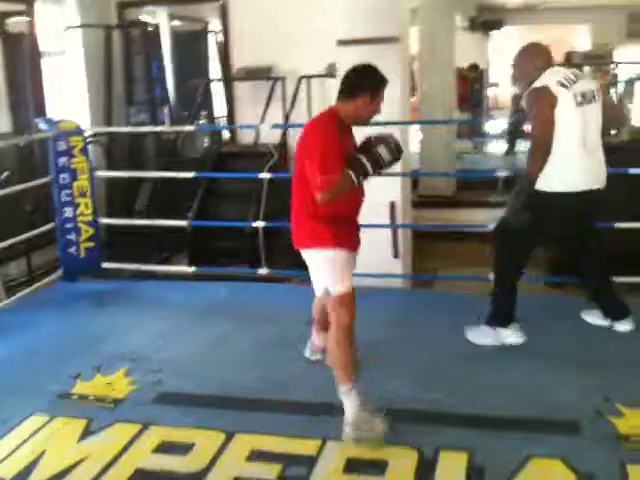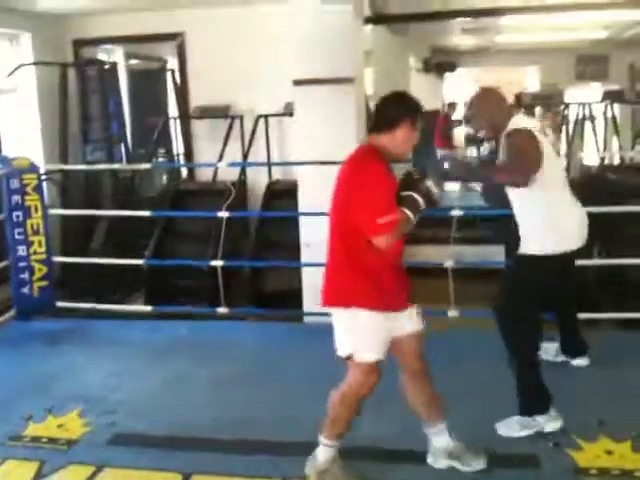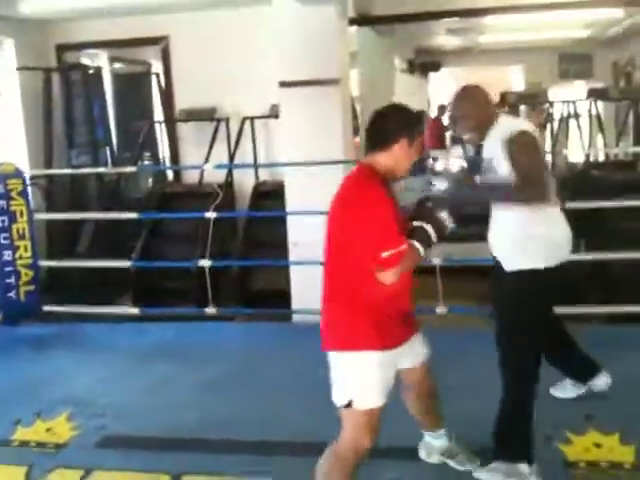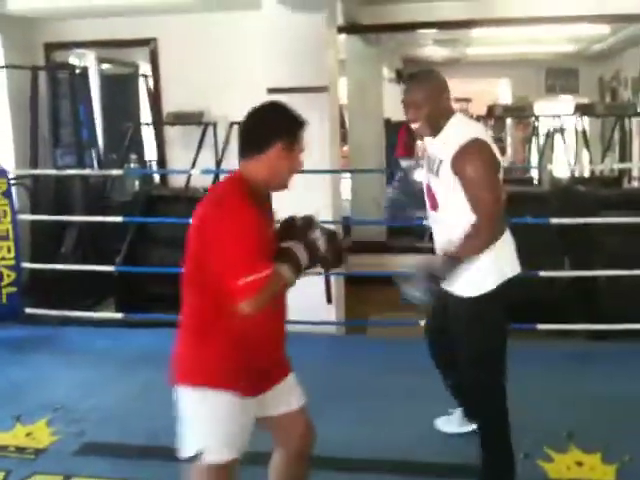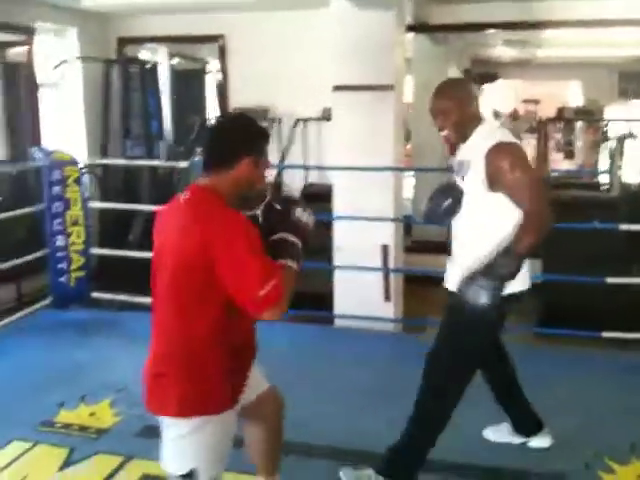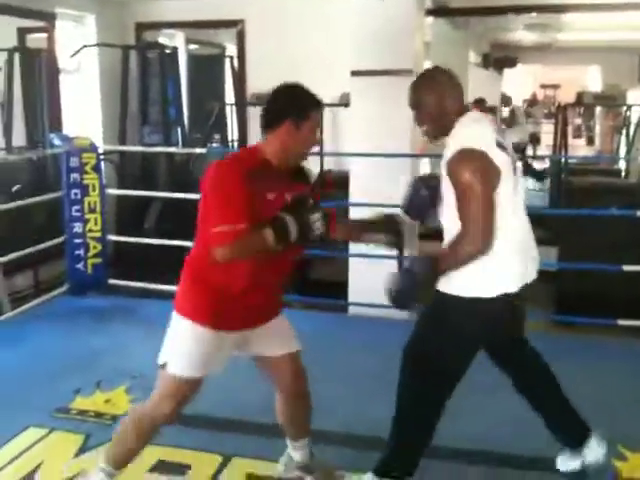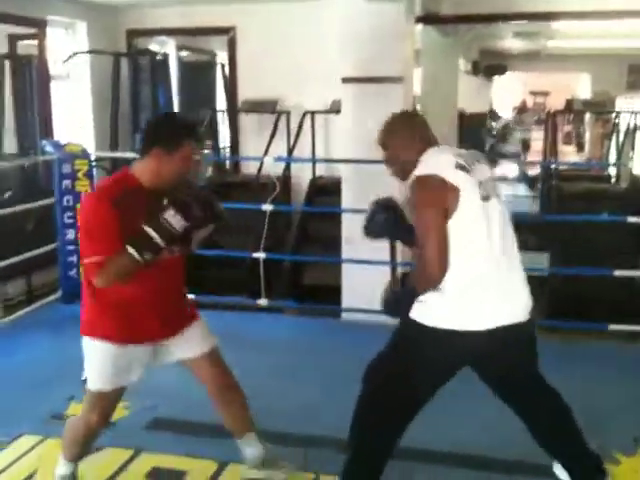
dt=0.5s
person 1, frame 1
left shoulder: (342, 127)
right shoulder: (322, 131)
right elbow: (324, 192)
left wrist: (367, 157)
right wrist: (364, 166)
left hip: (341, 228)
right hip: (320, 233)
left knee: (330, 296)
right knee: (343, 314)
left ankle: (317, 344)
right ankle: (354, 412)
person 1, frame 2
left shoulder: (376, 165)
right shoulder: (364, 169)
right elbow: (384, 236)
left wrist: (408, 193)
right wrist: (415, 200)
left hip: (387, 287)
right hip: (358, 293)
left knee: (414, 361)
right knee: (362, 379)
left ankle: (442, 445)
person 1, frame 3
left shoulder: (372, 185)
right shoulder: (365, 195)
right elbow: (390, 271)
left wrist: (418, 221)
right wrist: (425, 233)
left hip: (391, 320)
right hip: (358, 332)
left knee: (420, 382)
right knee: (358, 439)
left ankle: (436, 443)
person 1, frame 4
left shoulder: (249, 200)
right shoulder: (229, 208)
right elbow: (252, 299)
left wrist: (290, 244)
right wrist: (296, 254)
left hip: (261, 361)
right hip: (215, 371)
left knee: (298, 437)
person 1, frame 5
left shoulder: (177, 209)
right shoulder: (225, 222)
right elbow: (272, 305)
left wrist: (263, 239)
right wrist: (287, 244)
left hip: (222, 362)
right hip: (195, 383)
left knee: (270, 409)
person 1, frame 6
left shoulder: (296, 176)
right shoulder: (229, 173)
left elbow: (321, 227)
right elbow: (226, 250)
right wrist: (287, 229)
left hip: (262, 310)
right hip: (208, 309)
left knee: (293, 382)
right knee: (167, 403)
person 1, frame 7
left shoulder: (172, 193)
right shoulder: (102, 201)
right elbow: (103, 277)
left wrist: (198, 225)
right wrist: (156, 235)
left hip: (174, 316)
right hip: (115, 325)
left knee: (222, 383)
right knee: (96, 414)
person 2, frame 1
left shoulder: (539, 92)
right shoulder: (587, 81)
left elbow: (541, 146)
right elbow: (616, 117)
left wrist: (523, 190)
left hip: (557, 188)
right hip: (591, 181)
left knee: (508, 241)
right knee: (585, 243)
left ankle: (501, 324)
right ankle: (616, 313)
person 2, frame 2
left shoulder: (518, 134)
right shoulder: (522, 129)
left elbow: (520, 177)
left wrist: (468, 170)
left hip: (549, 241)
right hip: (566, 230)
left knee: (512, 314)
right knee: (557, 292)
left ankle: (537, 411)
right ankle: (573, 349)
person 2, frame 3
left shoulder: (516, 137)
right shoulder: (491, 141)
left elbow: (536, 191)
left wrist: (491, 192)
left hip: (536, 255)
right hip: (515, 254)
left knee: (516, 344)
right knee: (534, 324)
right ankle: (588, 373)
person 2, frame 4
left shoulder: (469, 147)
right shoulder: (438, 142)
left elbow: (491, 223)
left wrist: (443, 265)
left hip: (482, 280)
right hip: (457, 274)
left knee: (481, 372)
right knee: (440, 341)
right ankle: (472, 412)
person 2, frame 5
left shoulder: (499, 151)
right shoulder: (467, 148)
left elbow: (538, 214)
left wrist: (504, 264)
right wrist: (448, 204)
left hip: (482, 282)
right hip: (470, 277)
left knee: (445, 369)
right knee: (484, 351)
right ankle: (528, 427)
person 2, frame 6
left shoulder: (465, 155)
right shoulder: (482, 130)
left elbow: (475, 240)
right wrist: (437, 199)
left hip: (479, 285)
right hip: (511, 274)
left knee: (423, 366)
right knee: (512, 351)
right ankle: (580, 441)
person 2, frame 7
left shoulder: (426, 181)
right shoulder: (474, 167)
left elbow: (433, 269)
left wrist: (403, 290)
right wrist: (401, 229)
left hip: (451, 318)
right hip: (509, 310)
left knee: (382, 392)
right knee: (529, 390)
